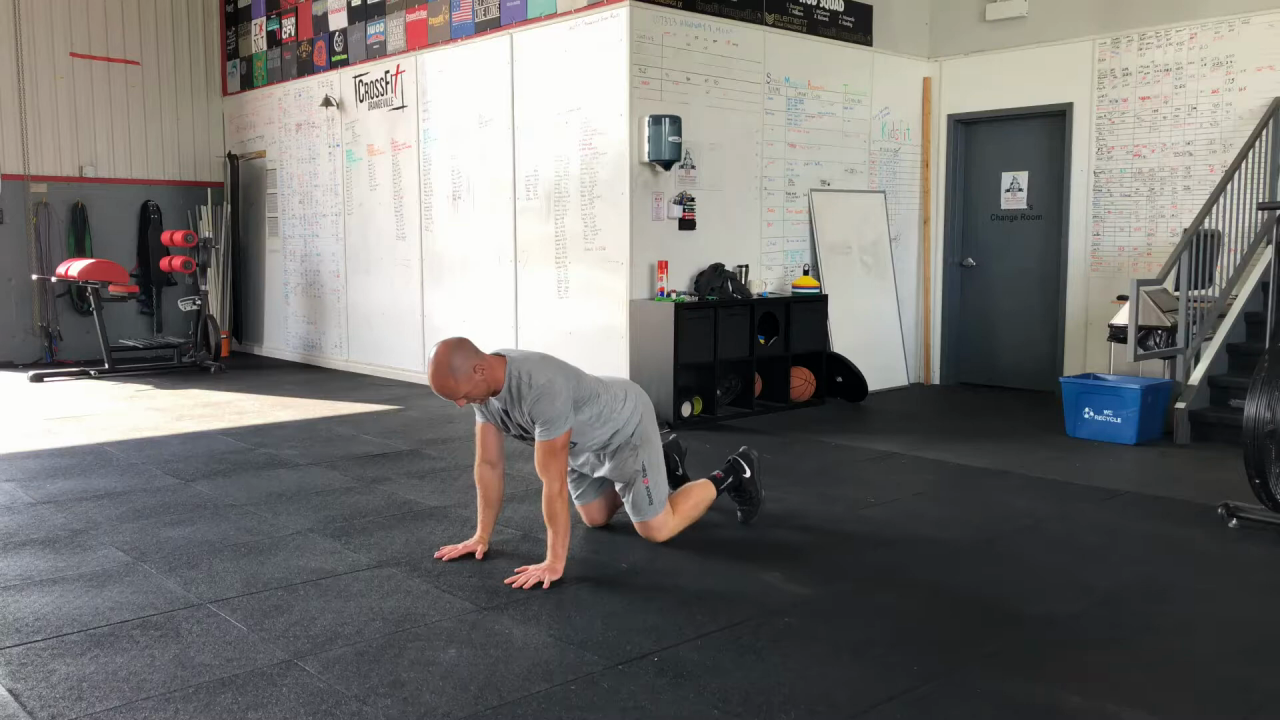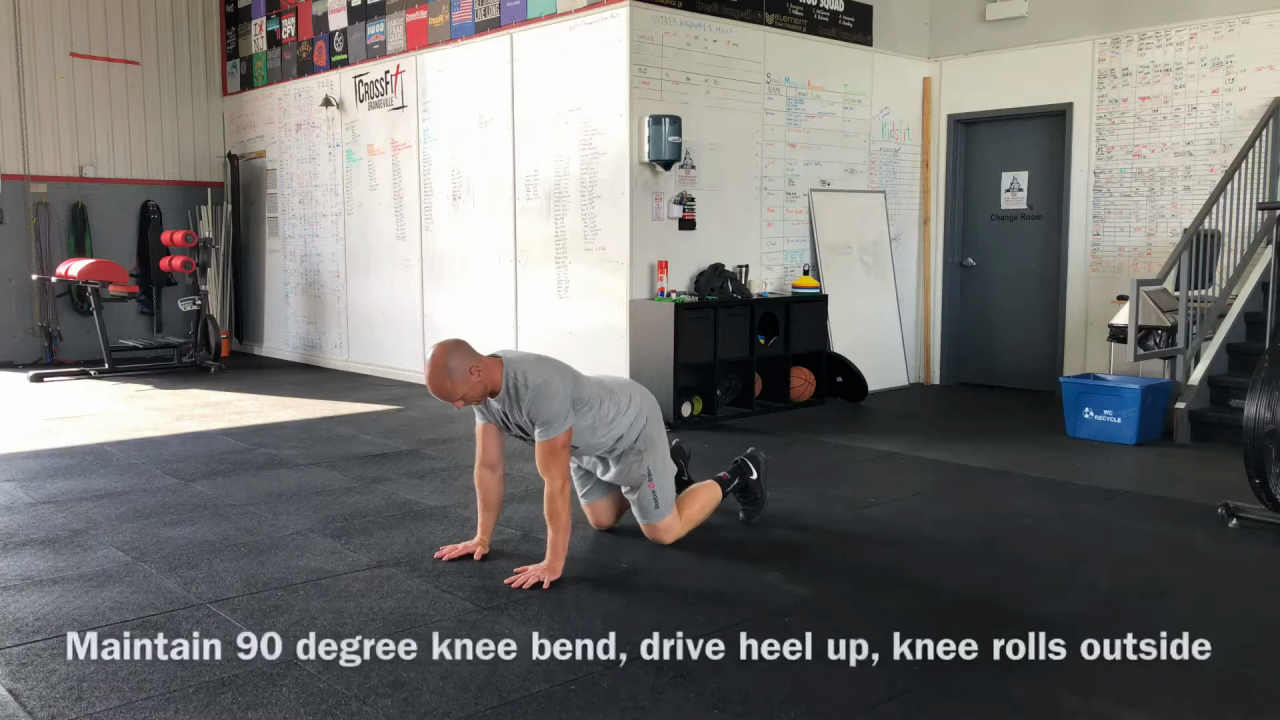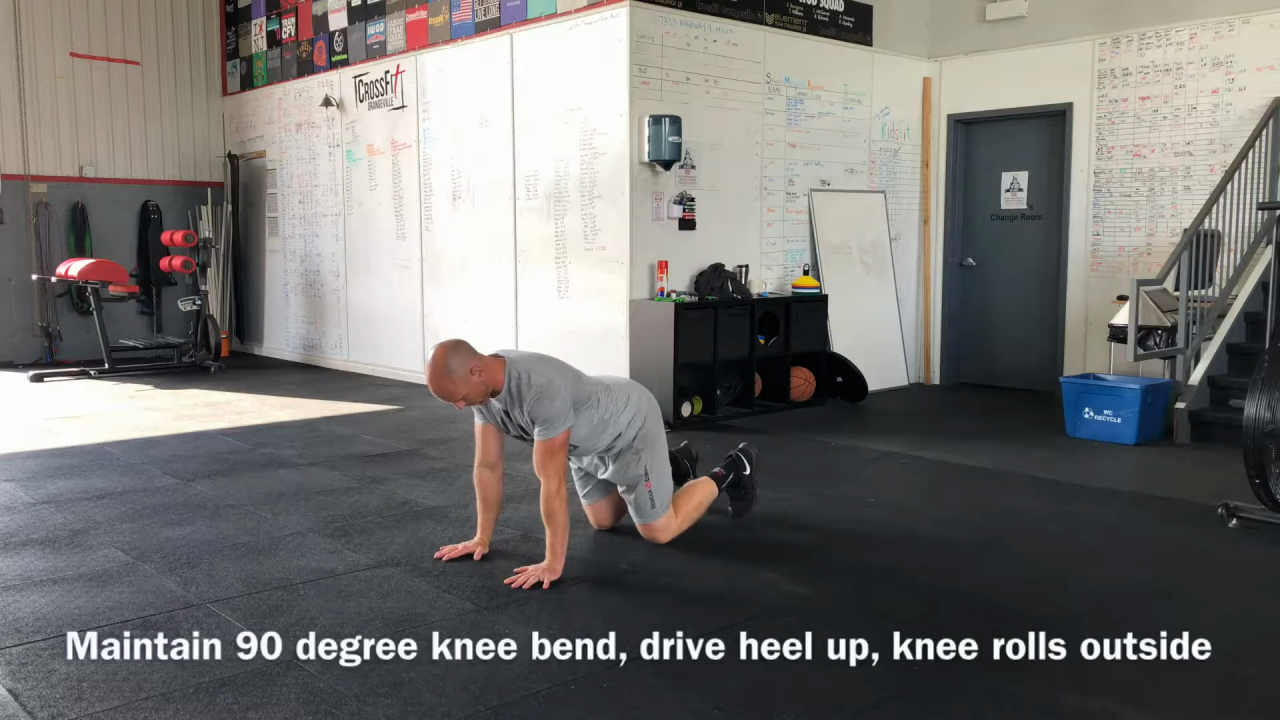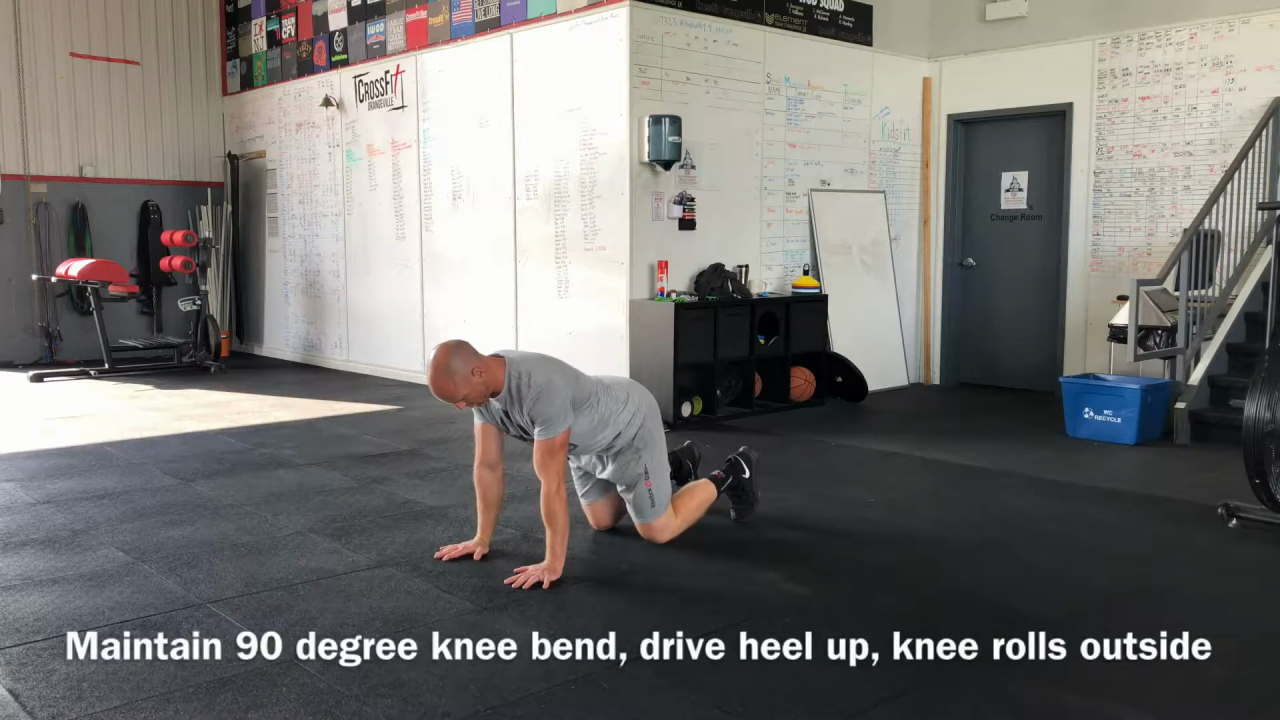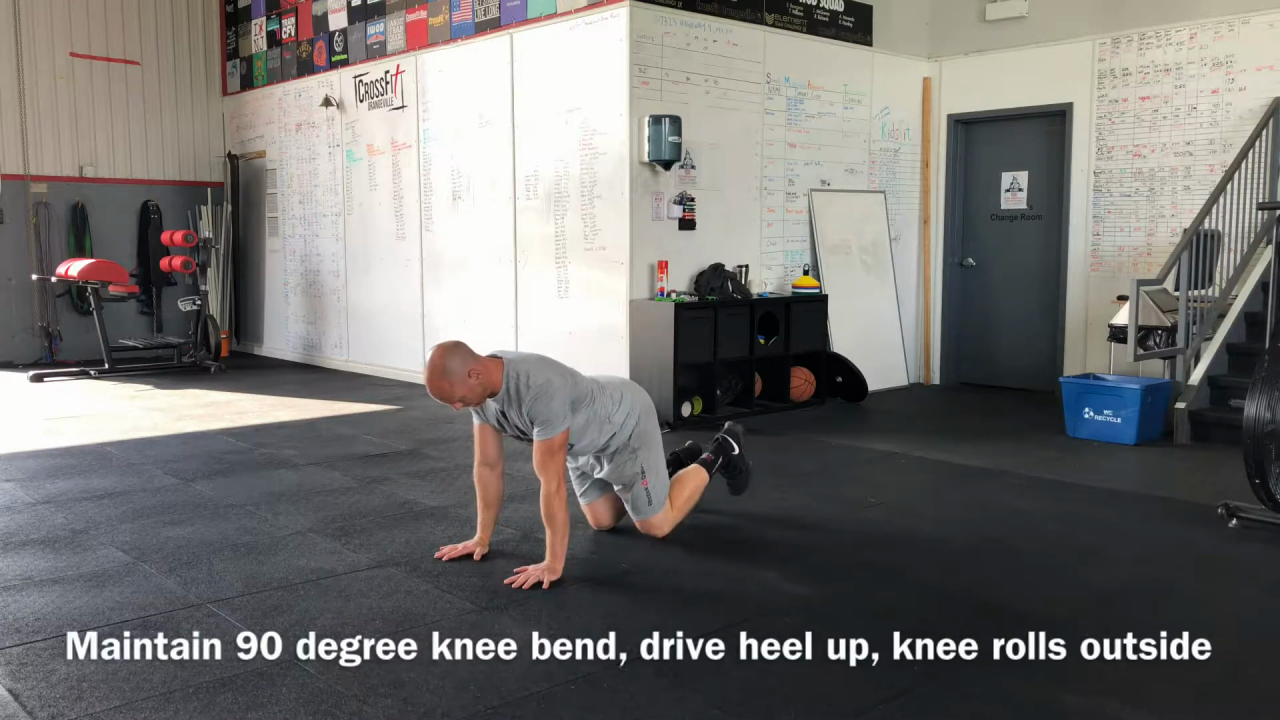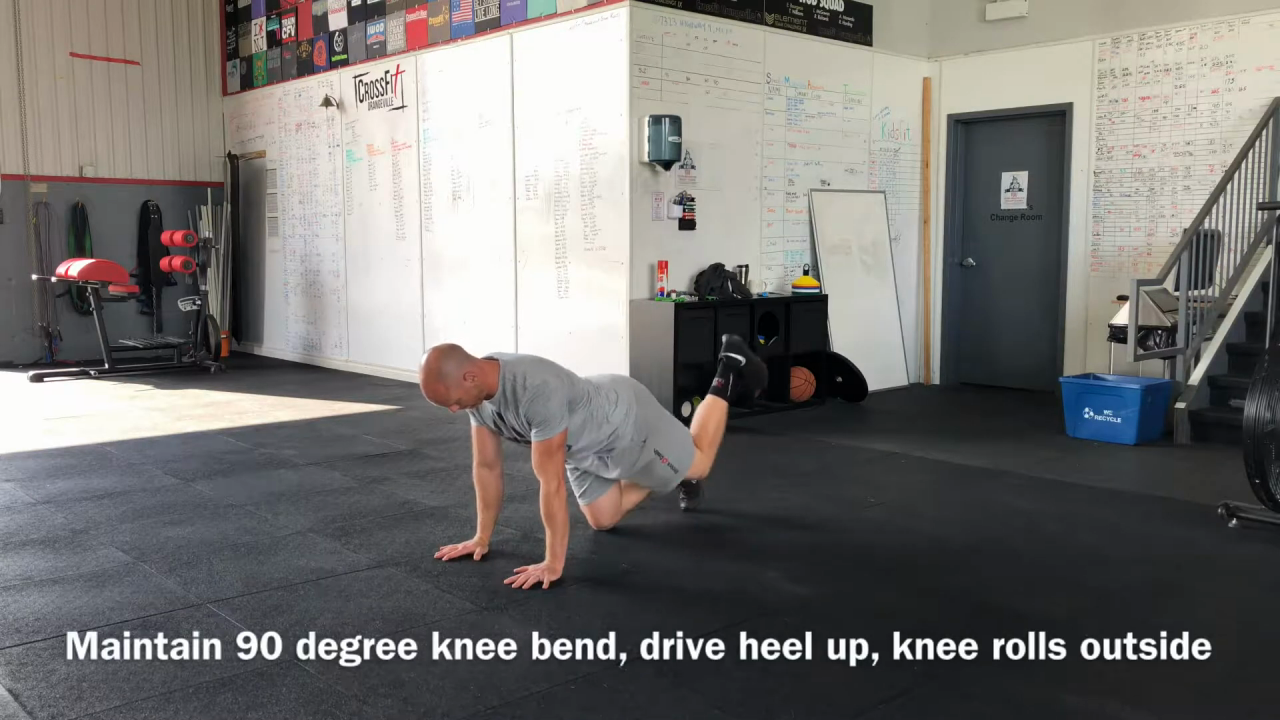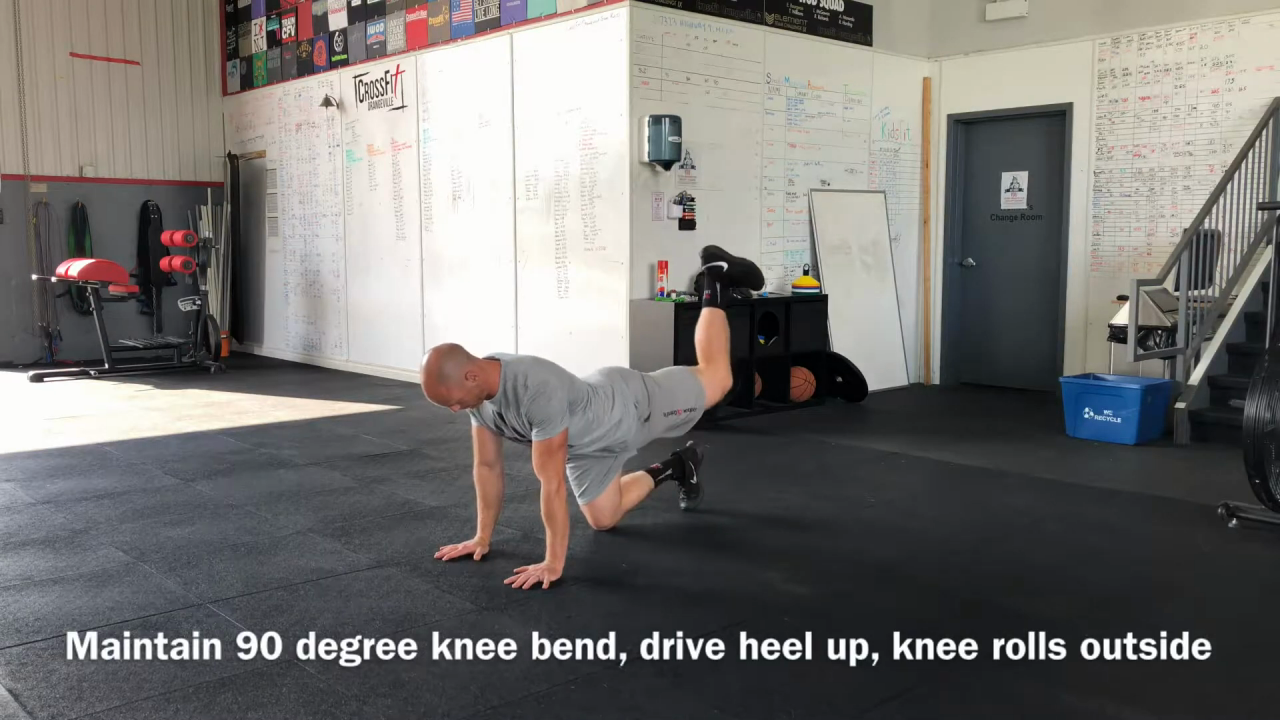
dt=0.4s
person 1, frame 1
left shoulder: (542, 388)
right shoulder: (482, 383)
left elbow: (554, 481)
right elbow: (489, 464)
left wrist: (555, 562)
right wrist: (481, 536)
left hip: (625, 426)
right hip: (585, 437)
left knee: (656, 529)
right knee: (596, 520)
left ankle: (733, 474)
right ankle: (662, 463)
person 1, frame 2
left shoulder: (539, 389)
right shoulder: (481, 387)
left elbow: (556, 481)
right elbow: (489, 467)
left wrist: (554, 563)
right wrist: (482, 538)
left hip: (631, 427)
right hip: (589, 439)
left knee: (663, 531)
right knee: (602, 521)
left ankle: (739, 475)
right ankle: (668, 467)
person 1, frame 3
left shoulder: (541, 389)
right shoulder: (483, 385)
left elbow: (552, 481)
right elbow: (488, 466)
left wrist: (554, 562)
right wrist: (482, 538)
left hip: (630, 425)
right hip: (590, 439)
left knee: (658, 530)
right knee: (603, 522)
left ankle: (731, 471)
right ankle: (673, 466)
person 1, frame 4
left shoulder: (541, 389)
right shoulder: (482, 386)
left elbow: (552, 481)
right elbow: (488, 466)
left wrist: (554, 563)
right wrist: (482, 539)
left hip: (629, 425)
right hip: (589, 440)
left knee: (658, 531)
right knee: (603, 523)
left ankle: (731, 475)
right ankle: (675, 466)
person 1, frame 5
left shoulder: (540, 389)
right shoulder: (480, 386)
left elbow: (552, 481)
right elbow: (488, 466)
left wrist: (553, 562)
right wrist: (482, 537)
left hip: (625, 423)
right hip: (587, 439)
left knee: (656, 524)
right knee: (602, 522)
left ankle: (718, 454)
right ankle: (674, 463)
person 1, frame 6
left shoulder: (536, 390)
right shoulder: (476, 389)
left elbow: (551, 482)
right elbow: (487, 467)
left wrist: (553, 563)
right wrist: (481, 538)
left hip: (624, 420)
right hip: (584, 442)
left knee: (695, 466)
right knee: (604, 520)
left ankle: (730, 368)
right ankle: (651, 474)
person 1, frame 7
left shoulder: (538, 391)
right shoulder: (477, 393)
left elbow: (552, 482)
right elbow: (487, 467)
left wrist: (554, 563)
right wrist: (482, 538)
left hip: (628, 408)
left knee: (716, 379)
right knee: (604, 520)
left ankle: (716, 281)
right ankle: (673, 468)
